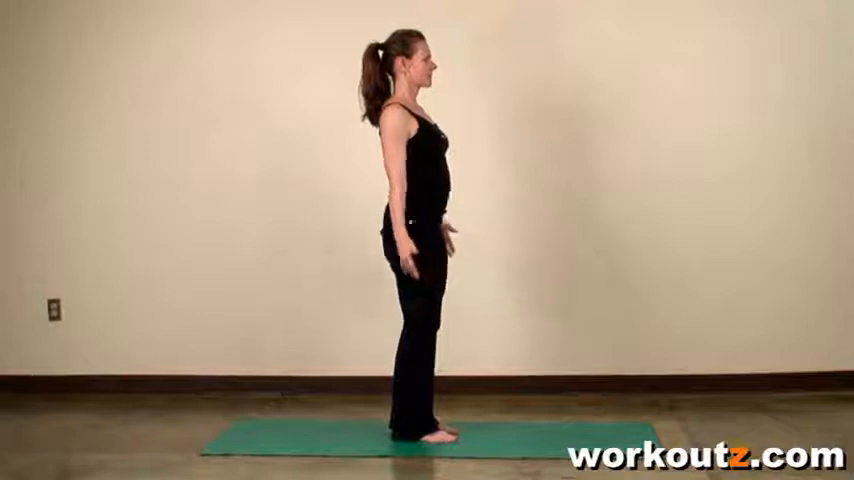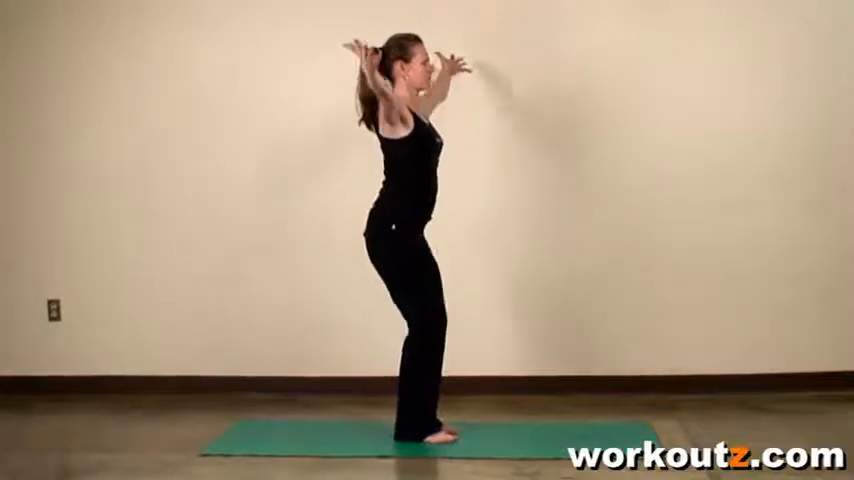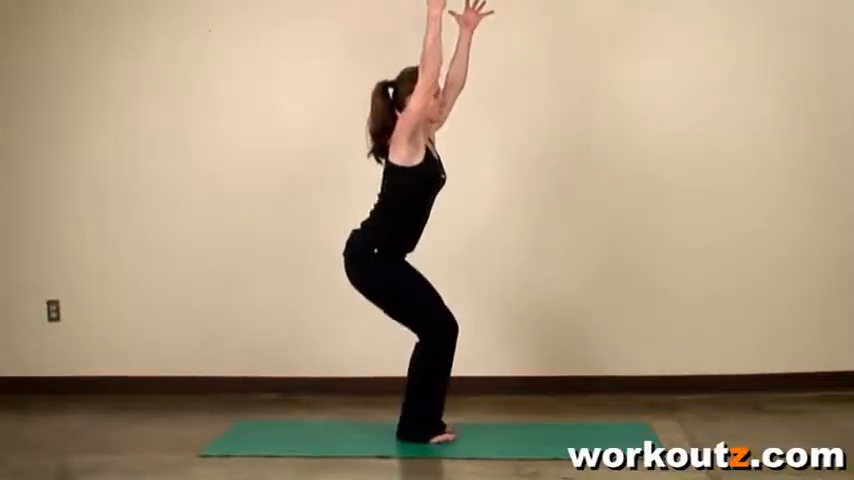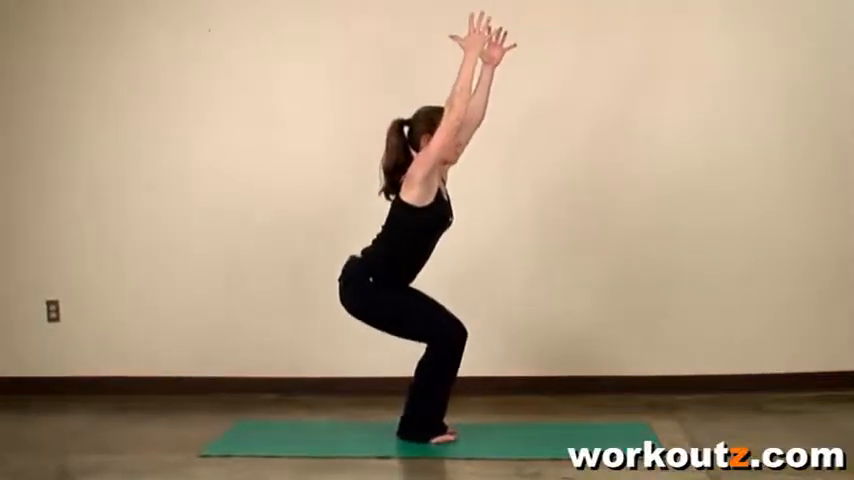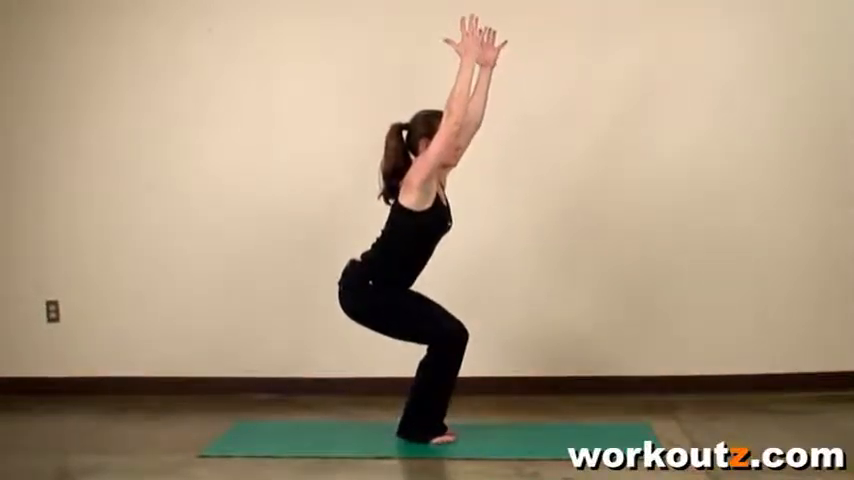
dt=1s
person 1, frame 1
left shoulder: (414, 110)
right shoulder: (395, 114)
right elbow: (397, 180)
right wrist: (400, 235)
left hip: (427, 229)
right hip: (411, 230)
left knee: (426, 326)
right knee: (419, 326)
left ankle: (418, 418)
right ankle: (412, 424)
person 1, frame 2
left shoulder: (415, 109)
right shoulder: (393, 110)
left elbow: (436, 93)
right elbow: (380, 91)
left wrist: (449, 73)
right wrist: (368, 71)
left hip: (407, 232)
right hip: (391, 232)
left knee: (431, 324)
right knee: (425, 325)
left ankle: (422, 420)
right ankle: (413, 425)
person 1, frame 3
left shoulder: (425, 136)
right shoulder: (405, 138)
left elbow: (455, 84)
right elbow: (428, 75)
left hip: (383, 256)
right hip: (370, 258)
left knee: (440, 330)
right knee: (438, 330)
left ankle: (424, 422)
right ankle: (417, 426)
person 1, frame 4
left shoulder: (437, 175)
right shoulder: (419, 176)
left elbow: (471, 119)
right elbow: (455, 114)
left wrist: (489, 65)
right wrist: (470, 55)
left hip: (380, 283)
right hip: (365, 285)
left knee: (449, 335)
right knee: (448, 335)
left ankle: (423, 422)
right ankle: (418, 426)
person 1, frame 5
left shoulder: (437, 179)
right shoulder: (419, 180)
left elbow: (470, 123)
right elbow: (454, 120)
left wrist: (485, 67)
right wrist: (468, 61)
left hip: (381, 287)
right hip: (365, 289)
left knee: (451, 336)
right knee: (449, 336)
left ankle: (424, 423)
right ankle: (419, 427)
